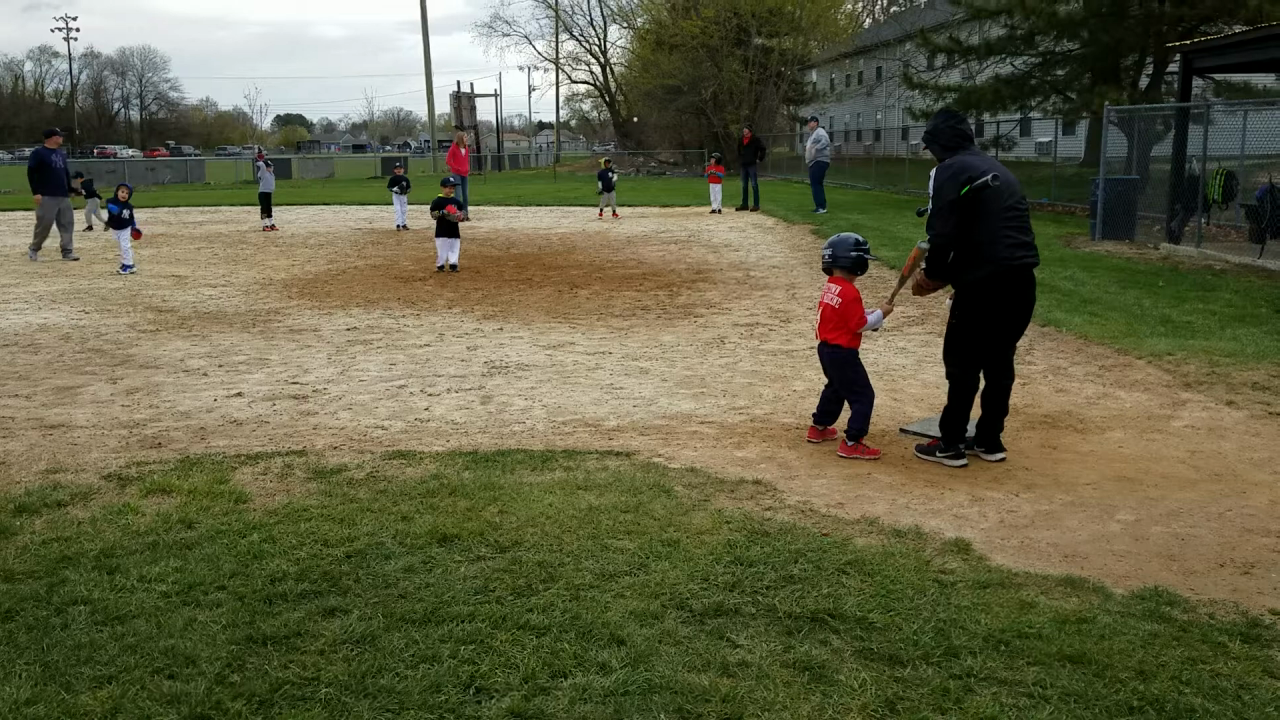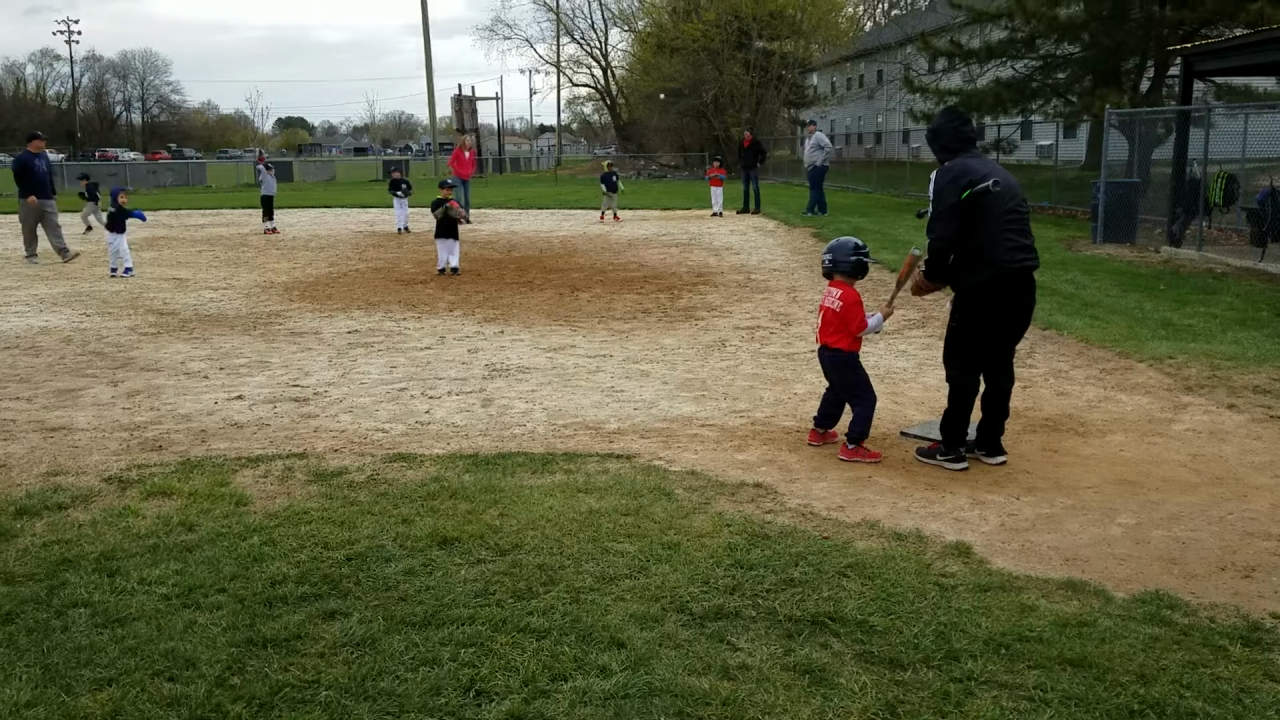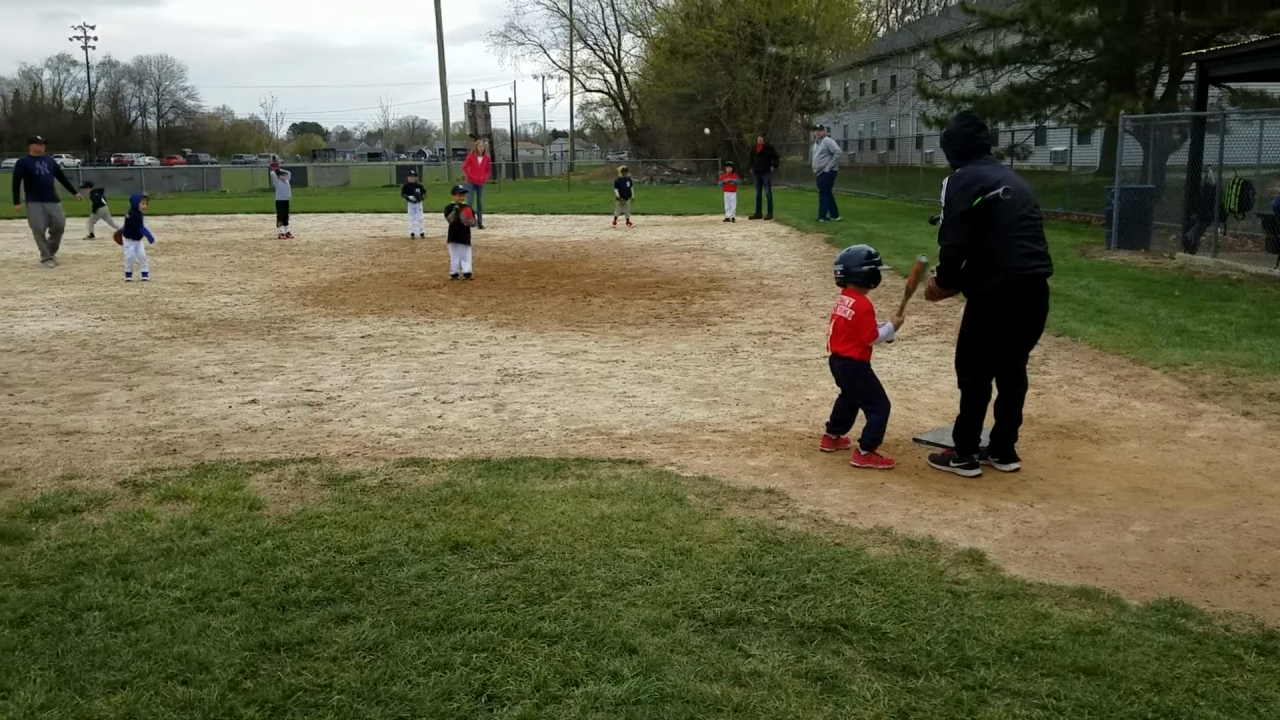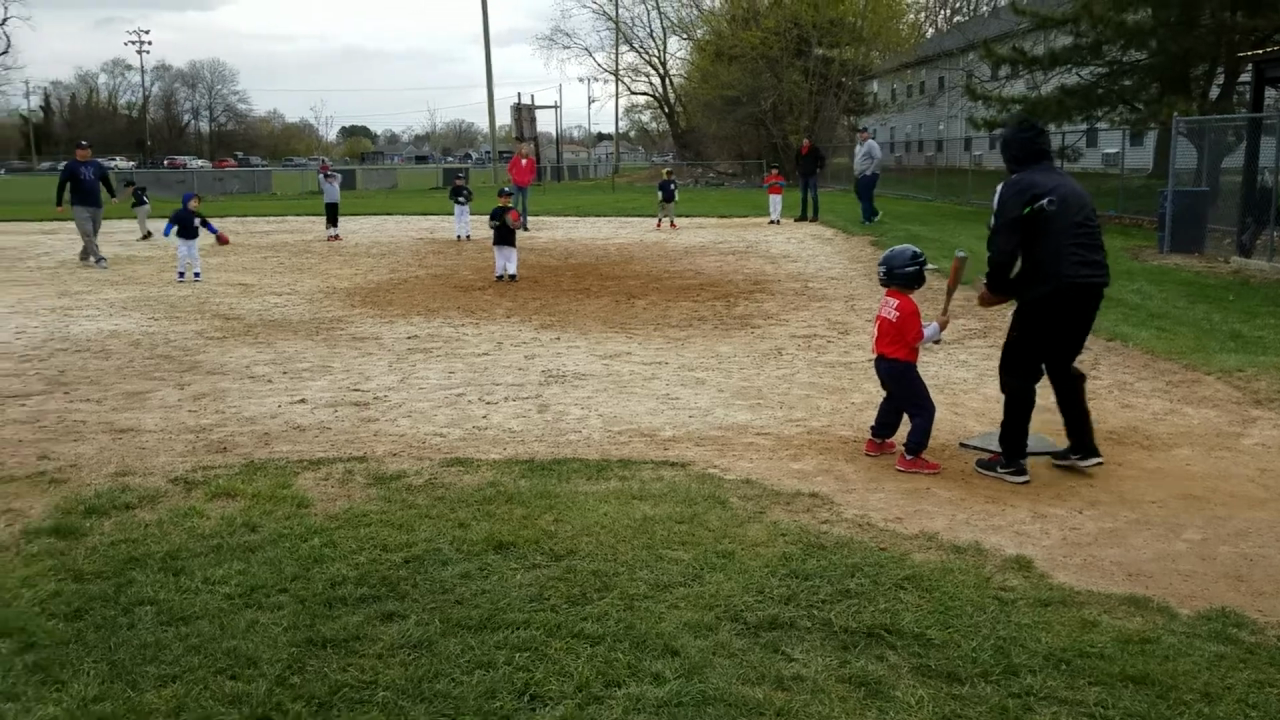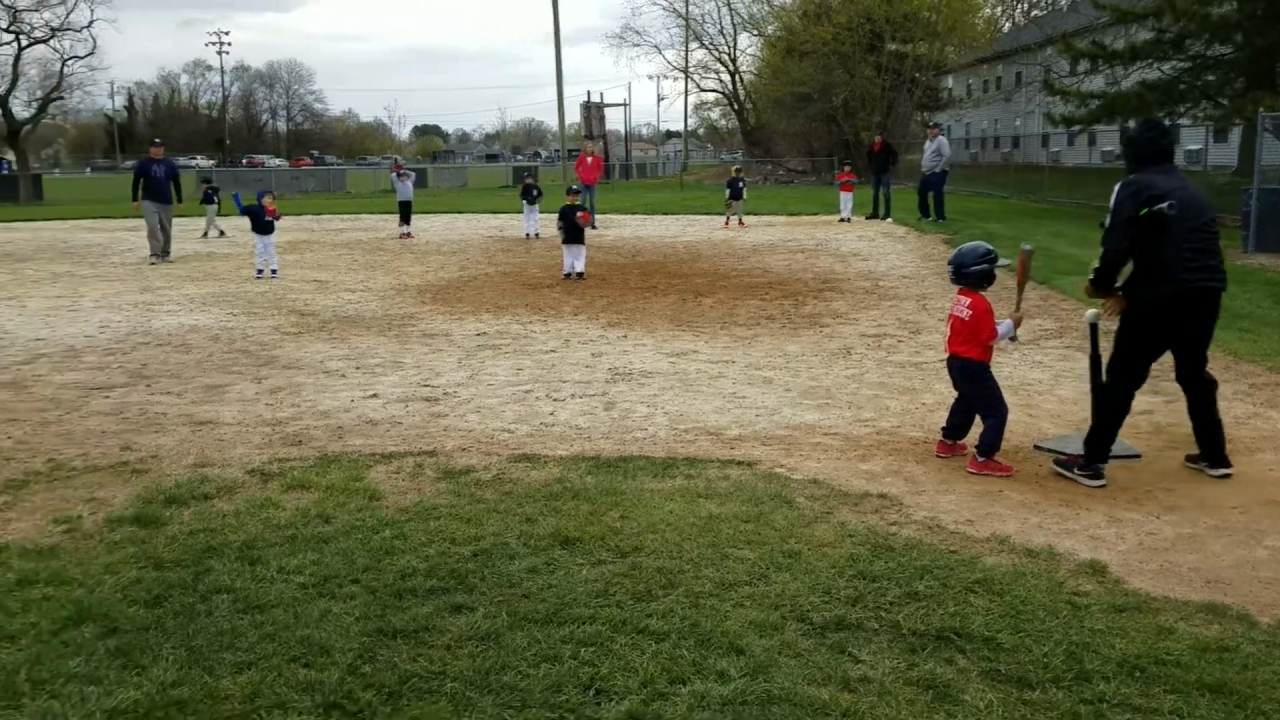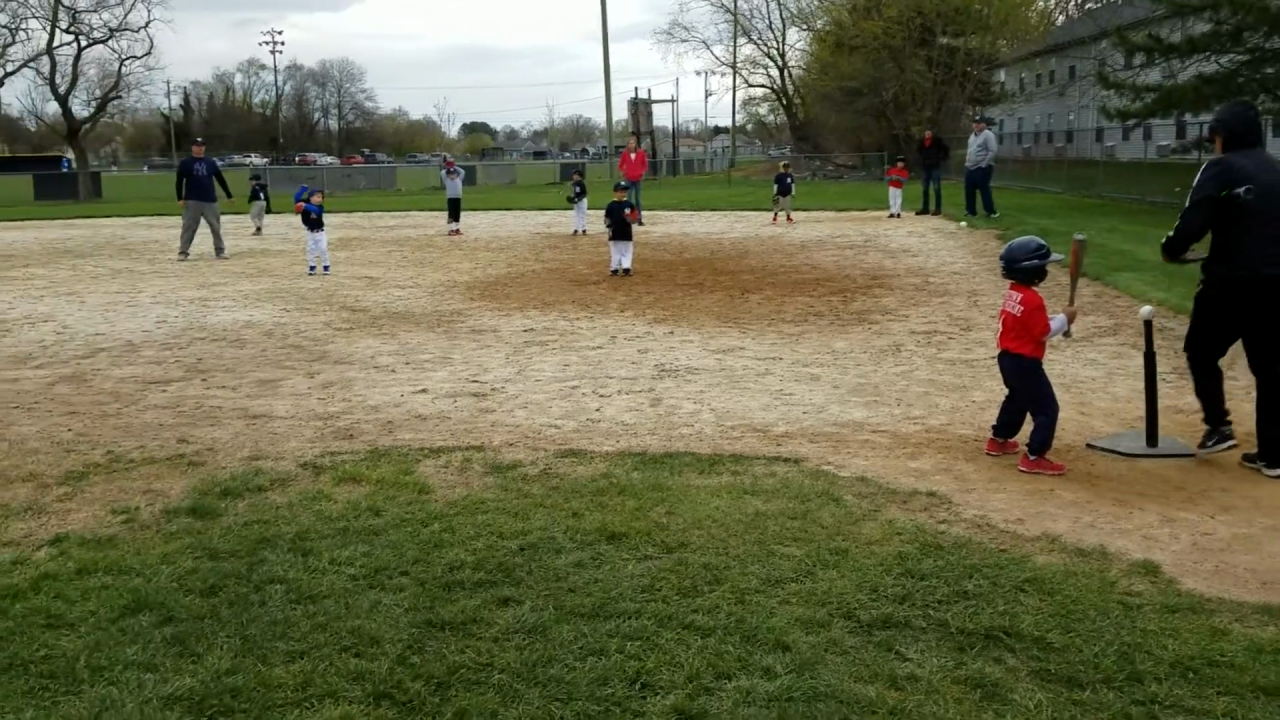
dt=0.3s
person 1, frame 1
left shoulder: (950, 170)
right shoulder: (997, 169)
left elbow: (944, 233)
left wrist: (933, 273)
right wrist: (944, 273)
left hip: (985, 282)
right hip: (1021, 278)
left knee: (963, 361)
right knee: (999, 361)
left ankle: (951, 445)
right ankle: (989, 440)
person 1, frame 2
left shoulder: (950, 174)
right shoulder: (997, 172)
left elbow: (943, 236)
left wrist: (932, 275)
right wrist: (943, 275)
left hip: (985, 285)
right hip: (1021, 281)
left knee: (963, 364)
right knee: (999, 364)
left ankle: (952, 449)
right ankle: (990, 444)
person 1, frame 3
left shoulder: (962, 180)
right shoulder: (1012, 179)
left elbow: (955, 242)
left wrist: (945, 280)
right wrist: (957, 281)
left hip: (997, 291)
right hip: (1034, 288)
left knee: (975, 370)
right knee: (1012, 370)
left ankle: (965, 455)
right ankle: (1003, 450)
person 1, frame 4
left shoulder: (1016, 187)
right shoulder: (1072, 186)
left elbow: (1003, 248)
left wrist: (995, 286)
right wrist: (1012, 288)
left hip: (1050, 294)
right hip: (1089, 290)
left knee: (1017, 372)
right knee: (1062, 365)
left ankle: (1011, 460)
right ankle: (1083, 447)
person 1, frame 5
left shoulder: (1135, 187)
right shoulder: (1194, 191)
left elbow: (1117, 246)
left wrist: (1100, 285)
right wrist: (1130, 291)
left hip: (1161, 297)
right hip: (1205, 297)
left knee: (1121, 377)
right knee: (1194, 373)
left ankle: (1092, 462)
right ankle: (1214, 456)
person 1, frame 6
left shoulder: (1222, 168)
left elbow: (1194, 221)
left wrist: (1173, 247)
left hip: (1231, 281)
left knee: (1201, 351)
left ankle: (1217, 427)
person 2, frame 1
left shoulder: (830, 286)
right shoulder: (849, 292)
right elbow: (859, 325)
left wrist: (870, 314)
right wrist: (880, 314)
left hip: (826, 348)
right hip: (842, 353)
left knee: (835, 388)
right knee: (863, 396)
left ankle: (819, 427)
right ankle: (851, 443)
person 2, frame 2
left shoulder: (830, 290)
right shoulder: (850, 295)
right elbow: (860, 329)
left wrist: (871, 317)
right wrist: (880, 317)
left hip: (826, 351)
right hip: (843, 356)
left knee: (837, 391)
right knee: (865, 399)
left ankle: (819, 430)
right ankle: (852, 446)
person 2, frame 3
left shoulder: (843, 298)
right shoulder: (863, 305)
right elbow: (871, 338)
left wrist: (881, 326)
right wrist: (891, 327)
left hip: (837, 360)
right hip: (854, 364)
left knee: (850, 398)
right knee: (879, 406)
left ankle: (832, 436)
right ankle: (865, 453)
person 2, frame 4
left shoulder: (888, 299)
right shoulder: (907, 306)
right elbow: (916, 339)
left wrist: (929, 327)
right wrist: (937, 327)
left hip: (883, 362)
right hip: (900, 366)
left knee: (894, 401)
right knee: (923, 410)
left ankle: (877, 440)
right ankle: (910, 457)
person 2, frame 5
left shoulder: (960, 298)
right shoulder: (980, 304)
right elbow: (991, 337)
left wrist: (1003, 324)
right wrist: (1011, 324)
left hip: (956, 361)
right hip: (973, 366)
left knee: (966, 401)
right knee: (996, 411)
left ankle: (948, 442)
right ankle: (982, 459)
person 2, frame 6
left shoulder: (1012, 293)
right shoulder: (1032, 299)
right elbow: (1043, 333)
left wrist: (1057, 318)
right wrist: (1064, 319)
left hip: (1007, 357)
right hip: (1025, 363)
left knee: (1017, 399)
right knee: (1047, 408)
left ankle: (998, 439)
right ankle: (1034, 457)
